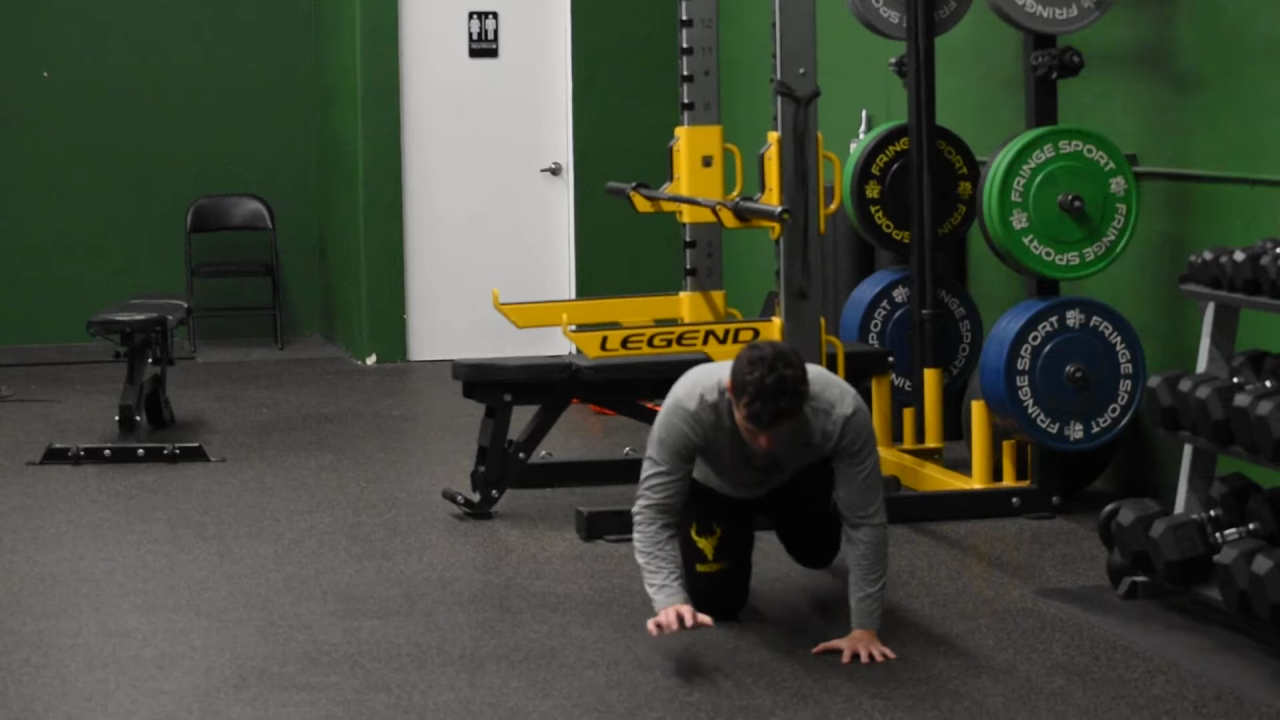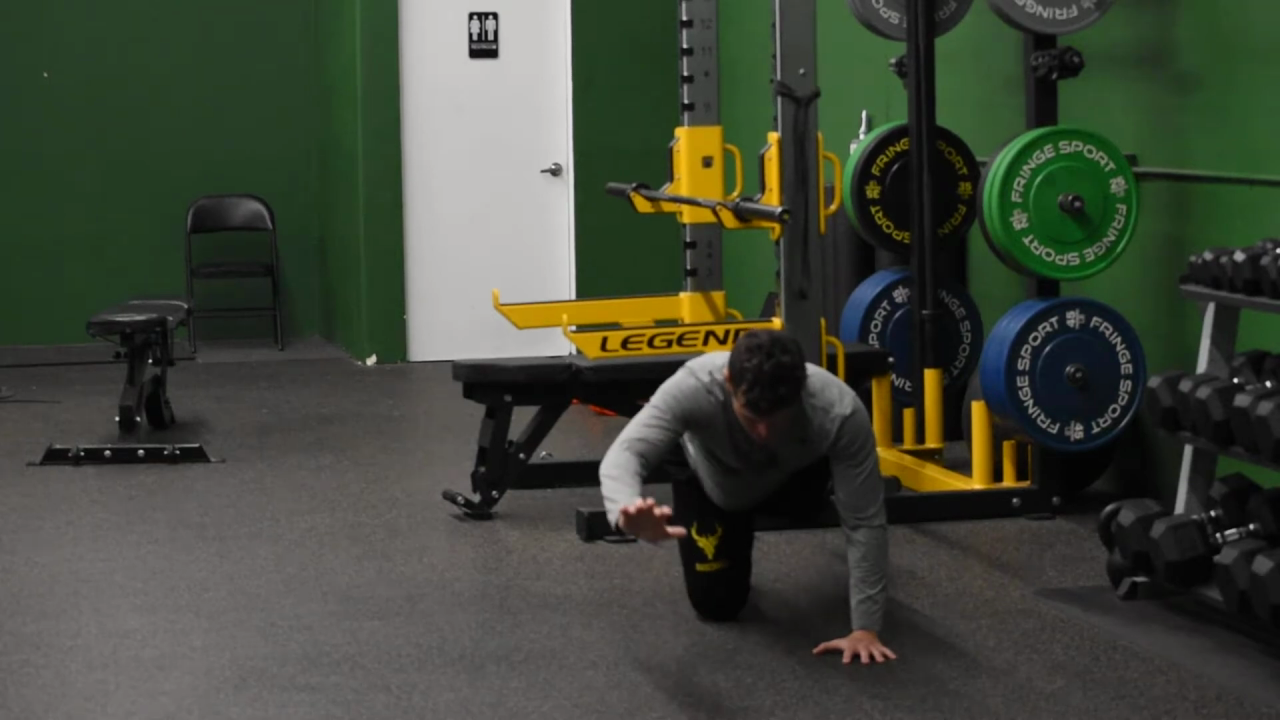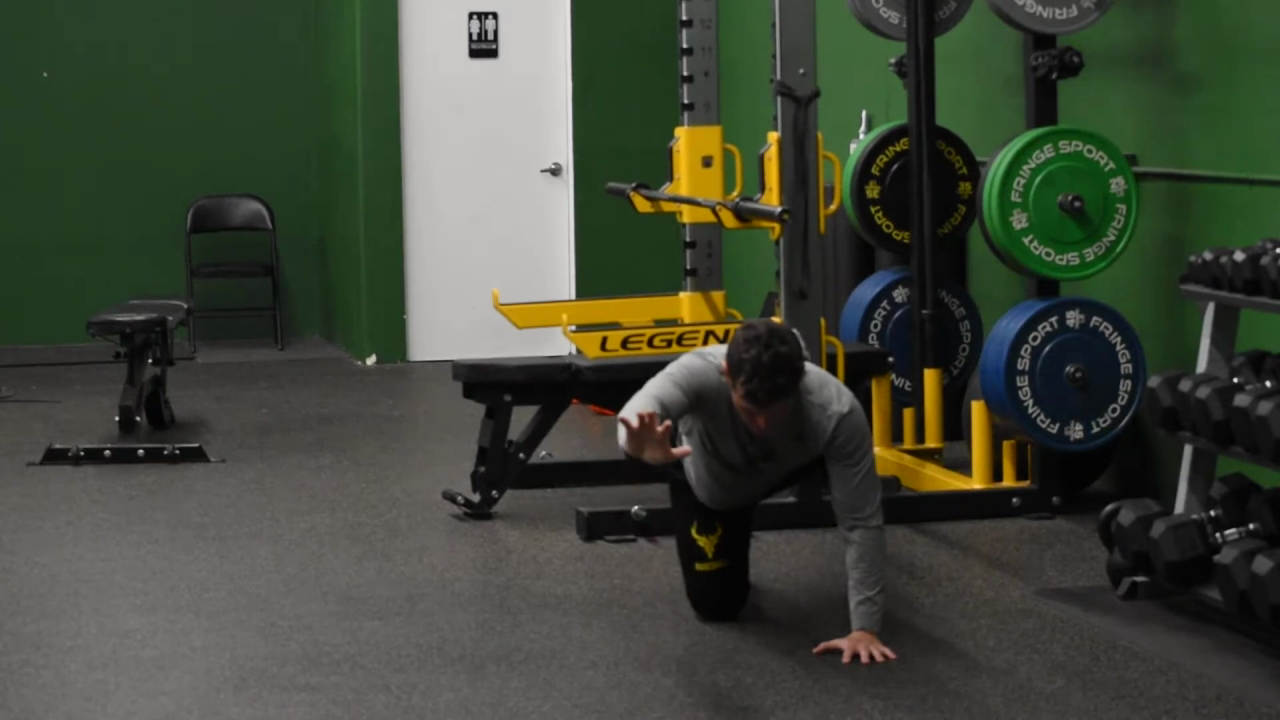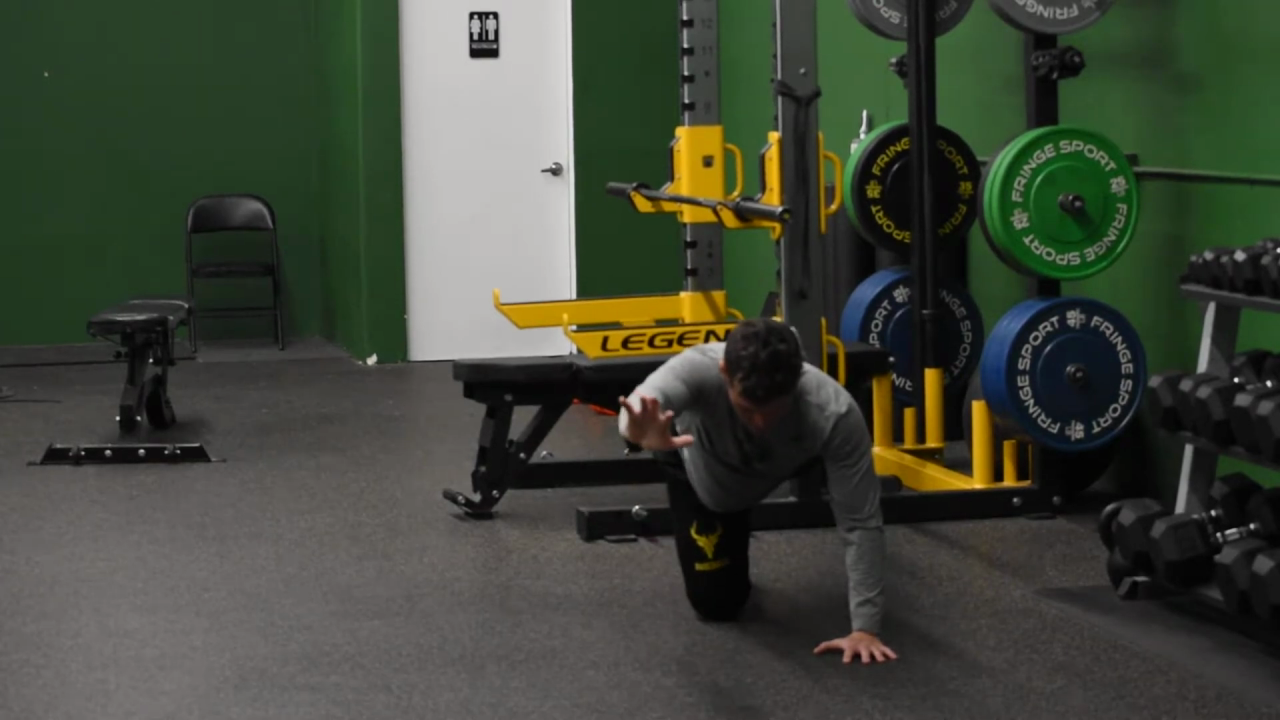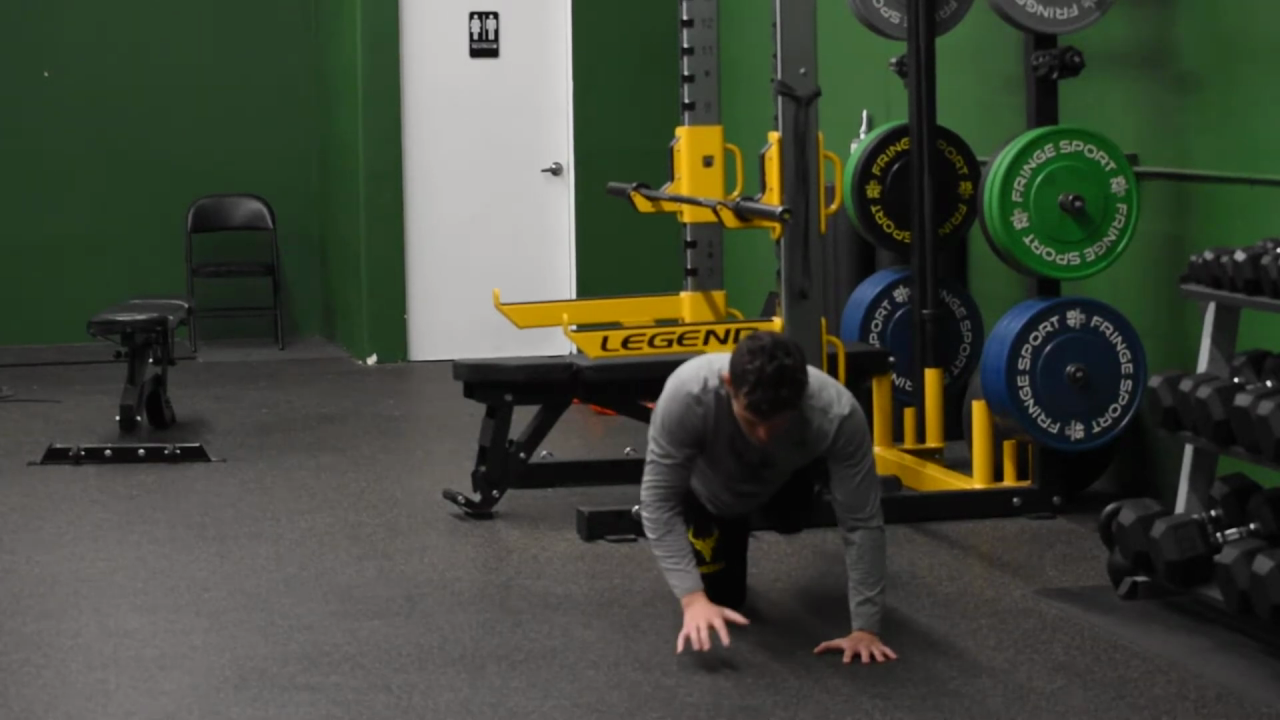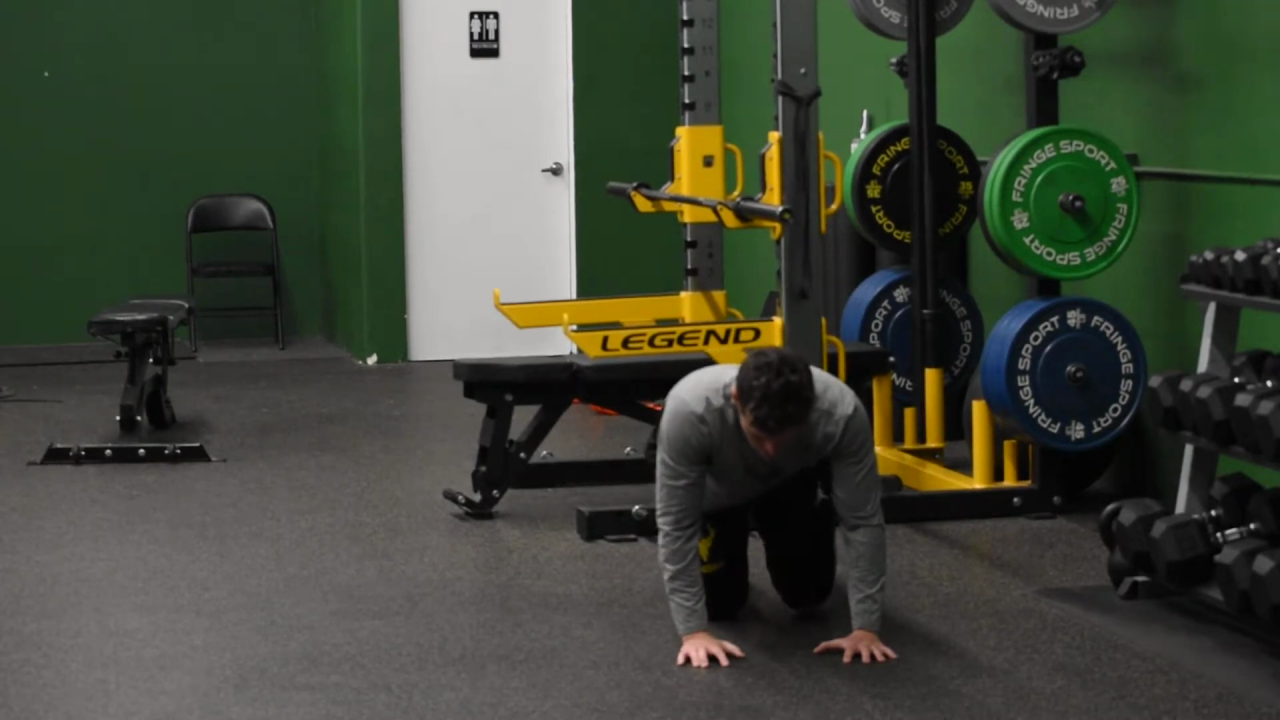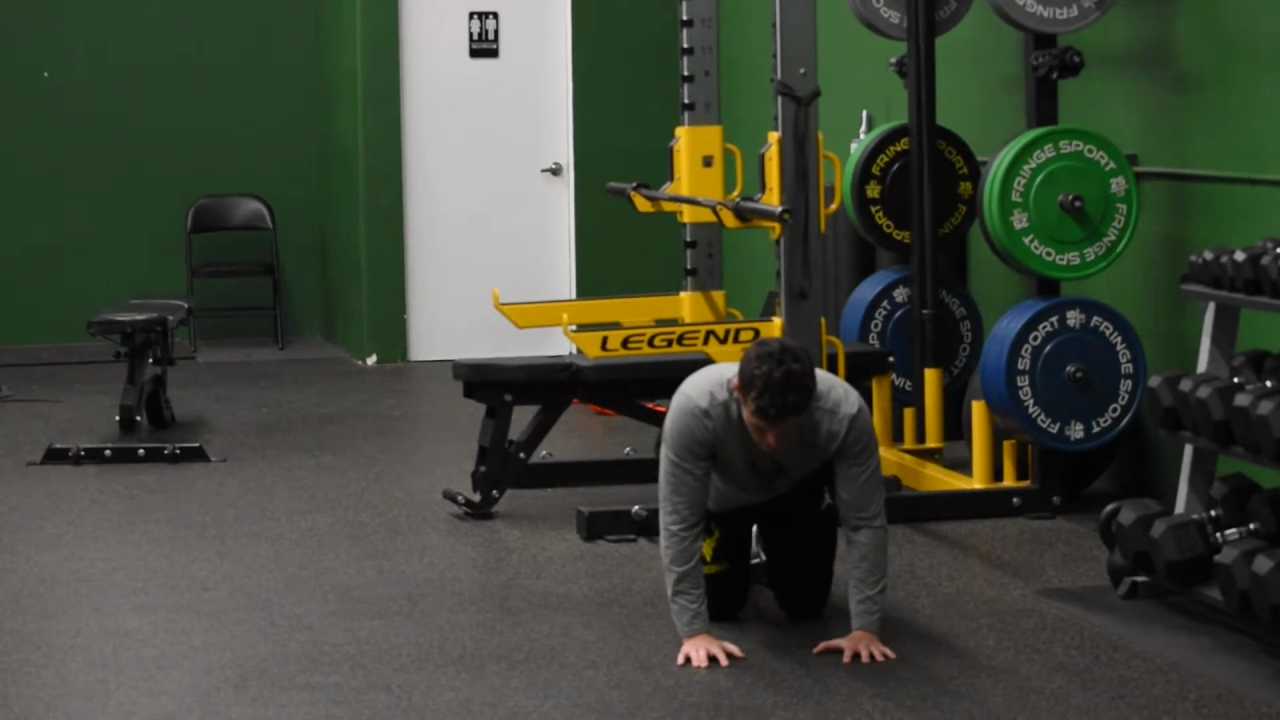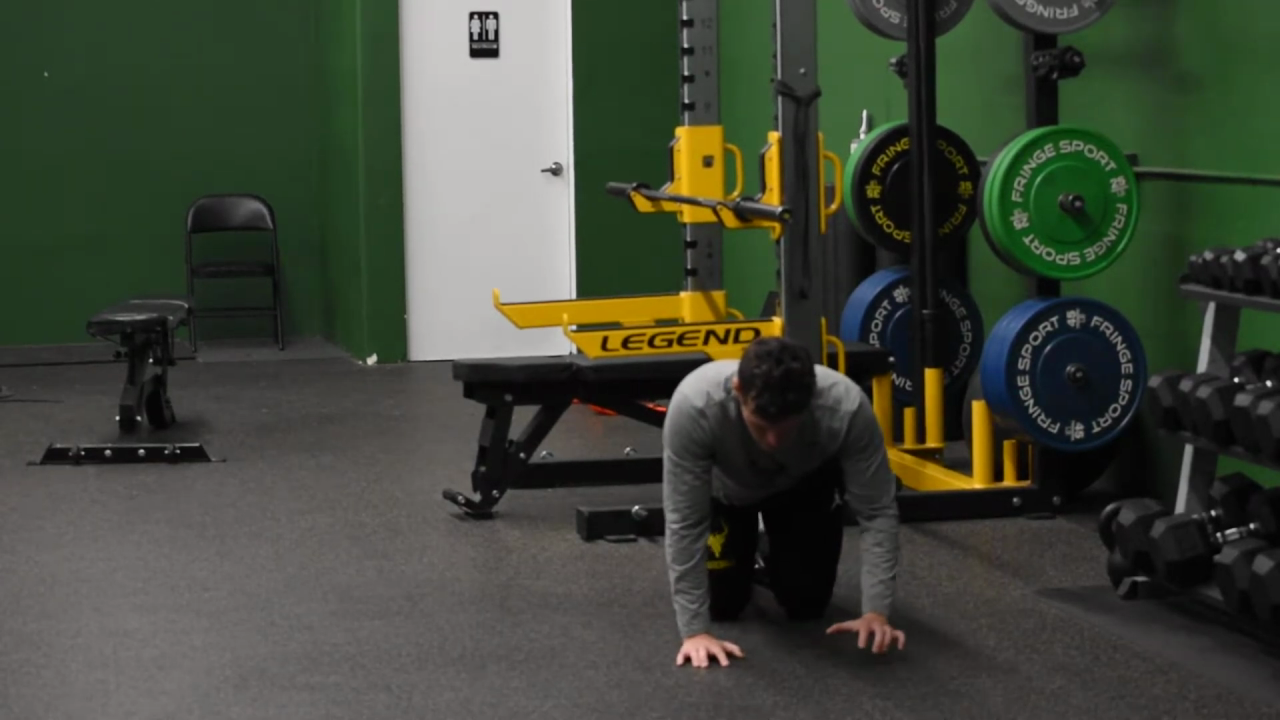
dt=0.4s
person 1, frame 1
left shoulder: (842, 412)
right shoulder: (690, 404)
left elbow: (866, 521)
right elbow: (653, 511)
left wrist: (864, 628)
right wrist: (670, 599)
left knee: (817, 555)
right knee: (717, 602)
person 1, frame 2
left shoulder: (839, 413)
right shoulder: (696, 385)
left elbow: (865, 521)
right elbow: (625, 453)
left wrist: (865, 628)
right wrist: (627, 515)
right hip: (708, 474)
right knee: (716, 603)
person 1, frame 3
left shoulder: (837, 412)
right shoulder: (701, 372)
left elbow: (862, 522)
right elbow: (644, 409)
left wrist: (865, 628)
right wrist: (639, 445)
left hip: (788, 466)
right hip: (704, 472)
right knee: (716, 603)
person 1, frame 4
left shoulder: (834, 412)
right shoulder: (701, 369)
left elbow: (861, 522)
right elbow: (647, 401)
left wrist: (865, 628)
right wrist: (640, 433)
left hip: (783, 464)
right hip: (701, 469)
right knee: (717, 603)
person 1, frame 5
left shoulder: (836, 413)
right shoulder: (688, 394)
left elbow: (862, 522)
right elbow: (659, 503)
left wrist: (865, 628)
right wrist: (692, 596)
right knee: (724, 597)
person 1, frame 6
left shoulder: (840, 413)
right shoulder: (690, 410)
left elbow: (862, 521)
right elbow: (676, 525)
left wrist: (865, 628)
right wrist: (693, 630)
left knee: (806, 594)
right knee: (720, 603)
person 1, frame 7
left shoulder: (845, 413)
right shoulder: (695, 407)
left elbow: (865, 522)
right elbow: (679, 523)
left wrist: (865, 627)
right wrist: (693, 631)
right hip: (718, 494)
left knee: (804, 605)
right knee: (720, 605)
left ankle: (771, 551)
person 1, frame 8
left shoulder: (846, 408)
right shoulder: (694, 405)
left elbow: (878, 511)
right elbow: (684, 521)
left wrist: (876, 610)
right wrist: (694, 630)
left hip: (806, 484)
right hip: (724, 487)
left knee: (805, 605)
right knee: (722, 604)
left ankle: (775, 551)
